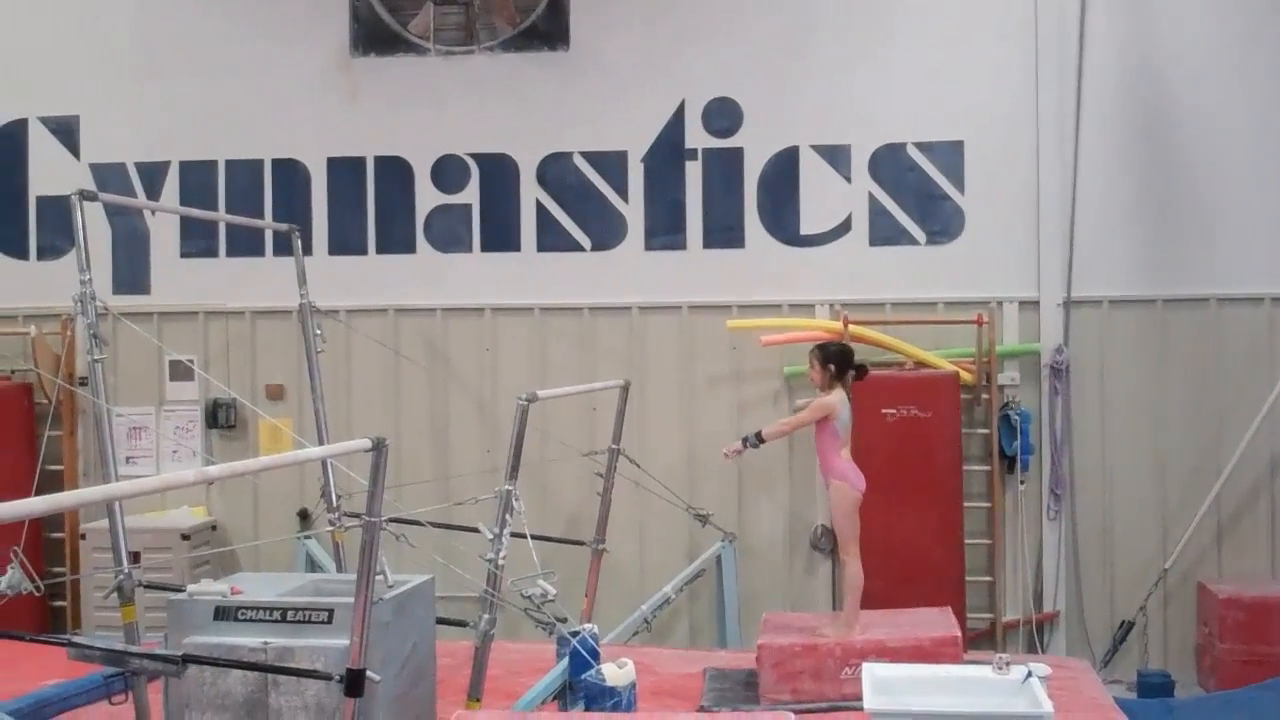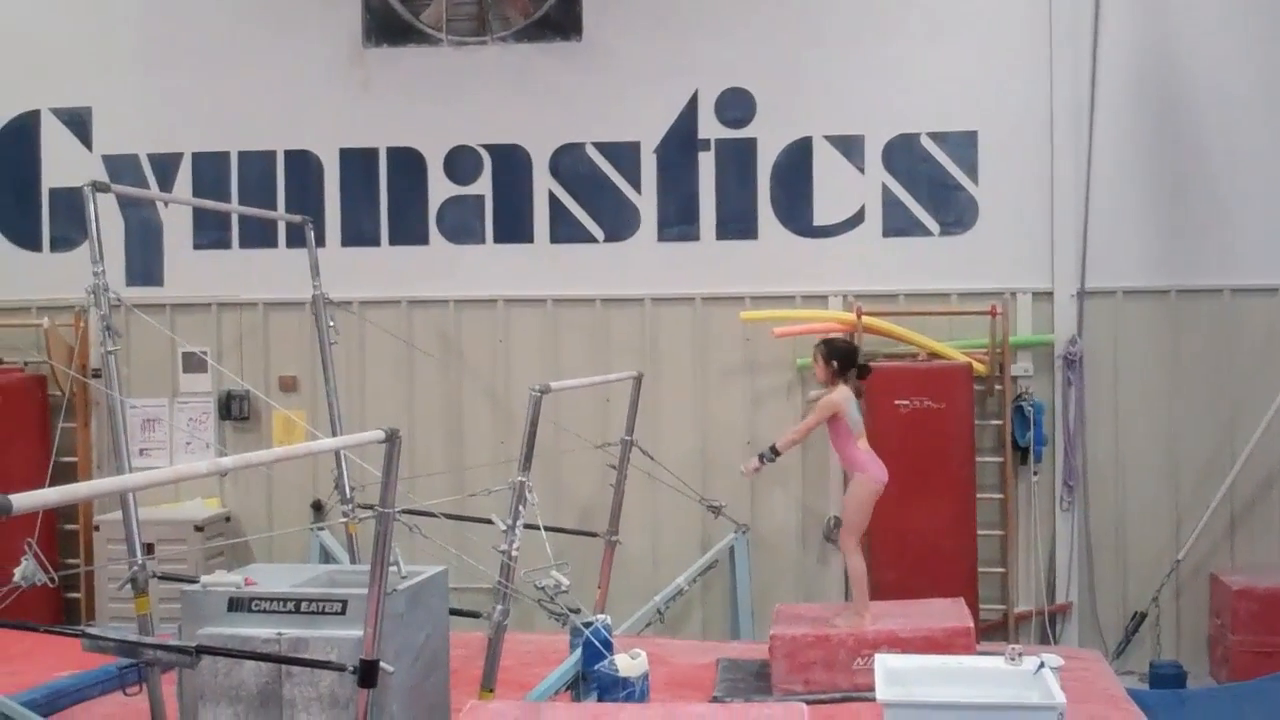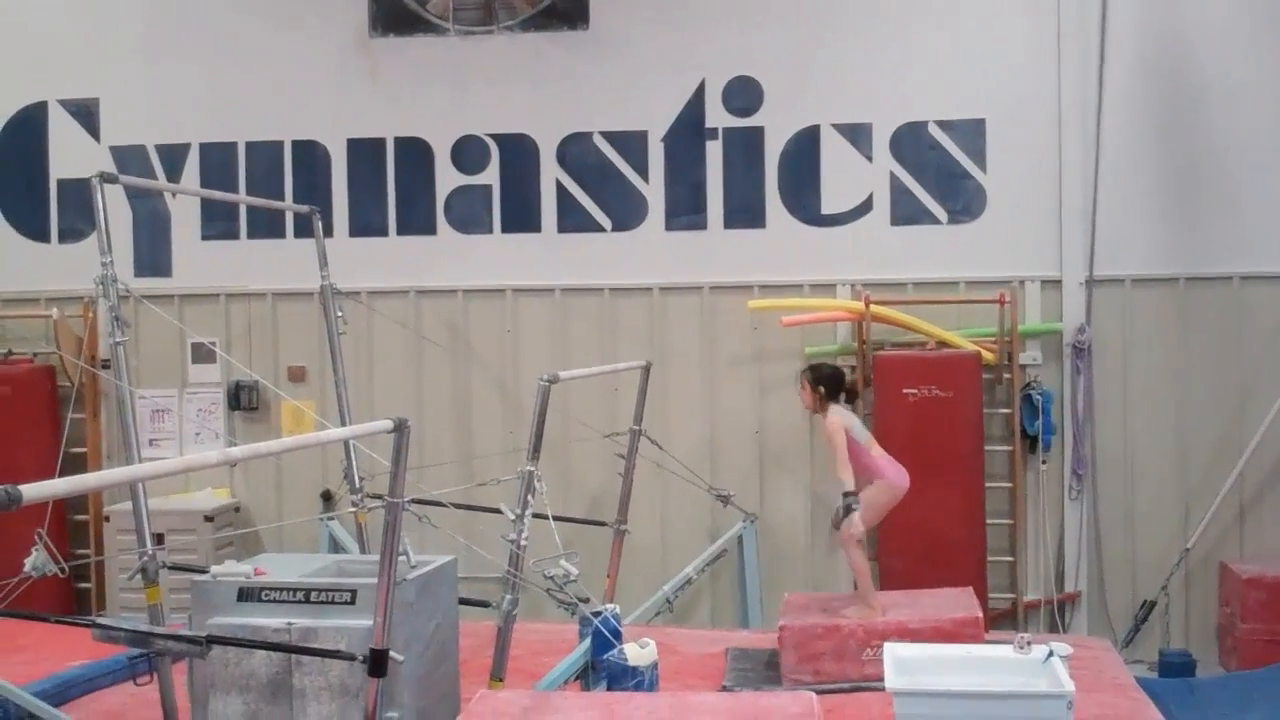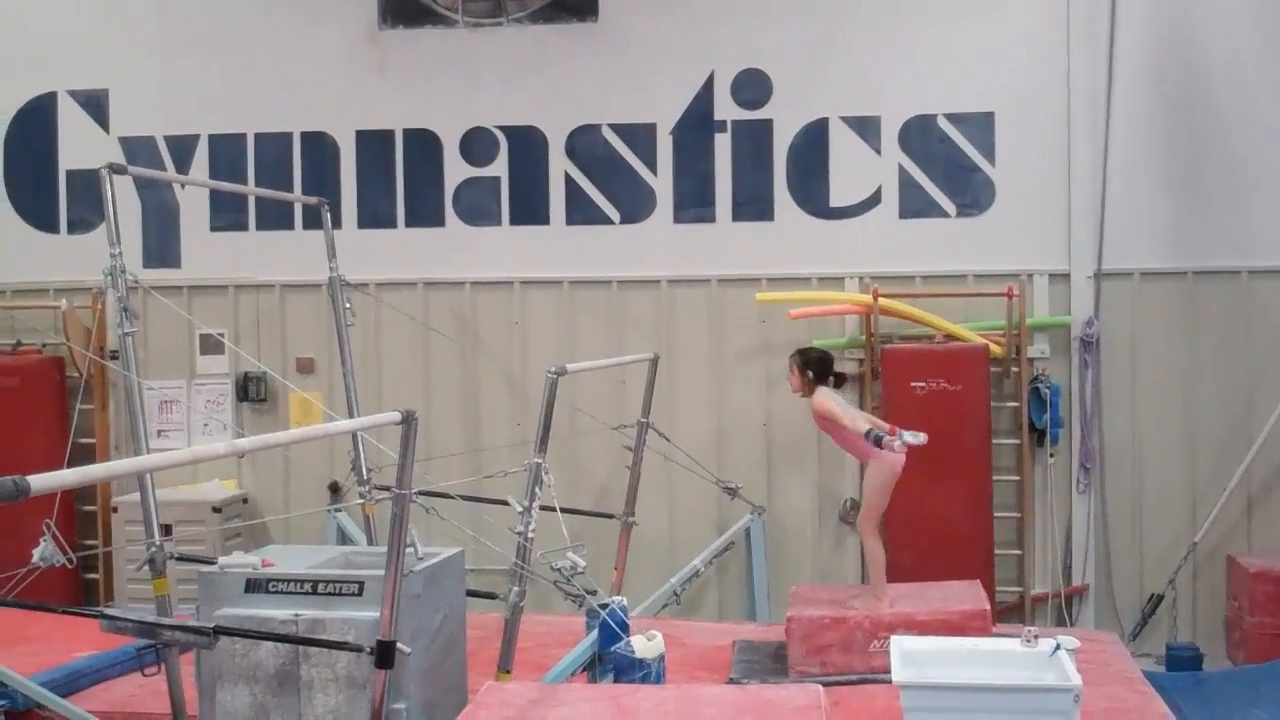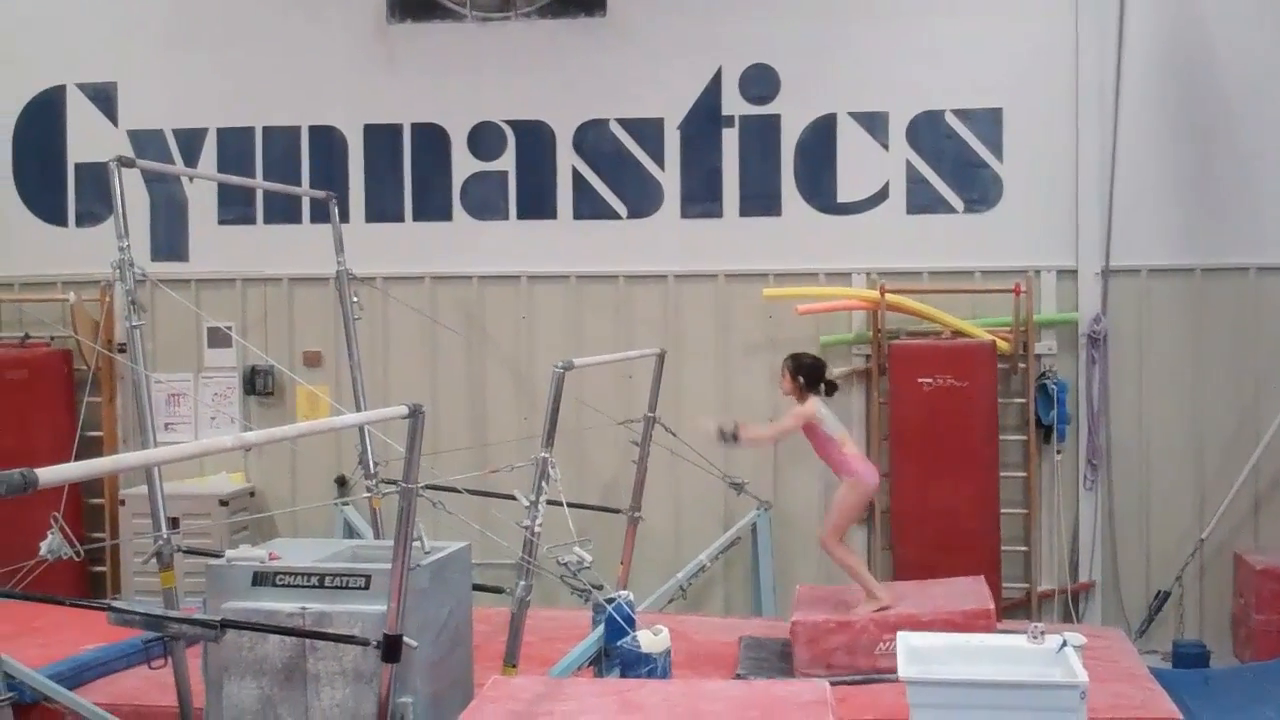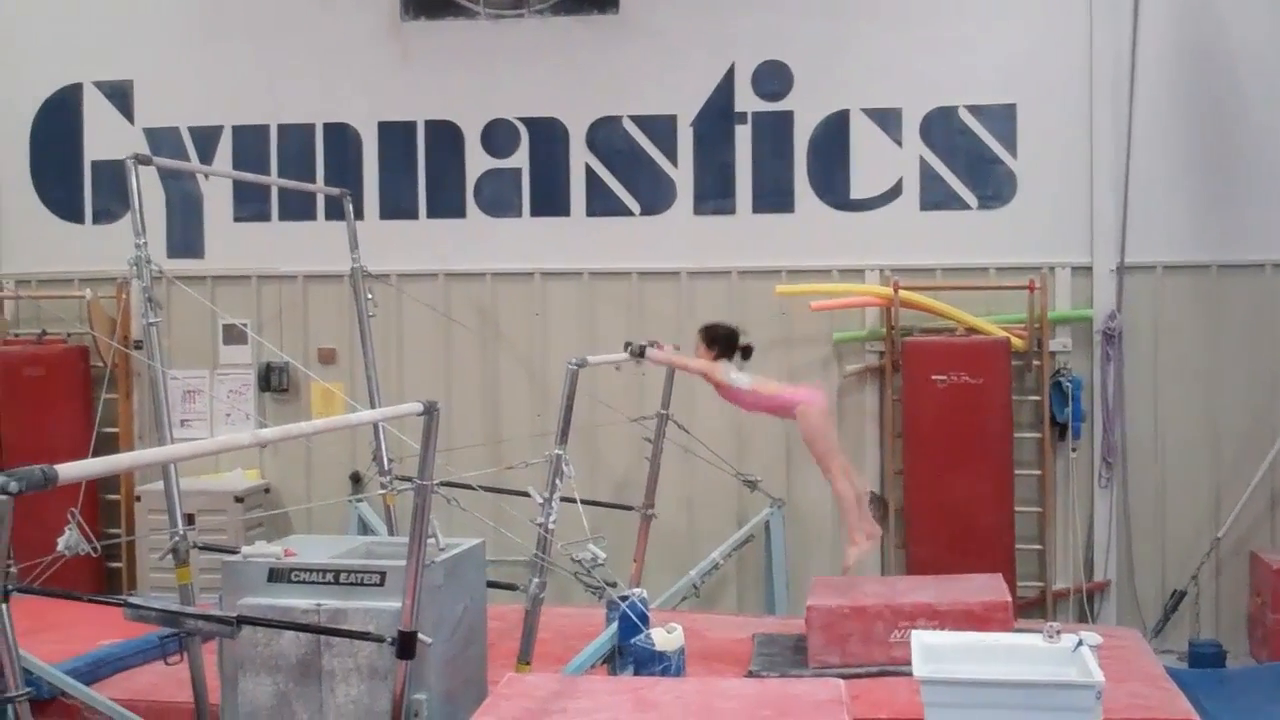
dt=0.4s
person 1, frame 1
left shoulder: (829, 401)
right shoulder: (836, 398)
left elbow: (787, 426)
right elbow: (793, 423)
left wrist: (746, 442)
right wrist: (750, 442)
left hip: (842, 481)
right hip: (843, 480)
left knee: (849, 554)
right knee: (847, 554)
left ankle: (849, 624)
right ankle: (848, 621)
person 1, frame 2
left shoulder: (834, 398)
right shoulder: (841, 394)
left elbow: (799, 434)
right elbow: (804, 430)
left wrist: (762, 458)
right wrist: (767, 456)
left hip: (865, 474)
right hip: (865, 473)
left knee: (849, 542)
right knee: (849, 541)
left ankle: (859, 614)
right ankle: (858, 610)
person 1, frame 3
left shoulder: (831, 421)
right shoulder: (838, 413)
left elbow: (844, 467)
left wrist: (853, 509)
right wrist: (851, 507)
left hip: (888, 480)
right hip: (887, 478)
left knee: (847, 535)
right knee: (851, 535)
left ankle: (871, 605)
right ankle: (867, 600)
person 1, frame 4
left shoulder: (818, 401)
right shoulder: (826, 396)
left elbow: (852, 423)
right elbow: (862, 417)
left wrist: (882, 441)
right wrist: (898, 434)
left hip: (882, 458)
right hip: (883, 457)
left knee: (866, 527)
right knee: (867, 526)
left ankle: (879, 597)
right ankle: (876, 592)
person 1, frame 5
left shoulder: (807, 409)
right shoulder: (811, 404)
left elbow: (772, 433)
right elbow: (775, 431)
left wrist: (731, 433)
right wrist: (738, 430)
left hip: (857, 476)
right hip: (860, 474)
left knee: (829, 539)
right knee: (832, 539)
left ankle: (878, 595)
right ankle: (875, 593)
person 1, frame 6
left shoulder: (714, 370)
right shoulder: (724, 368)
left elbow: (678, 361)
right elbow: (687, 361)
left wrist: (640, 350)
right wrist: (665, 350)
left hip: (805, 406)
right hip: (808, 400)
left knee: (834, 472)
right knee: (838, 468)
left ankle: (856, 538)
right ankle: (866, 526)
